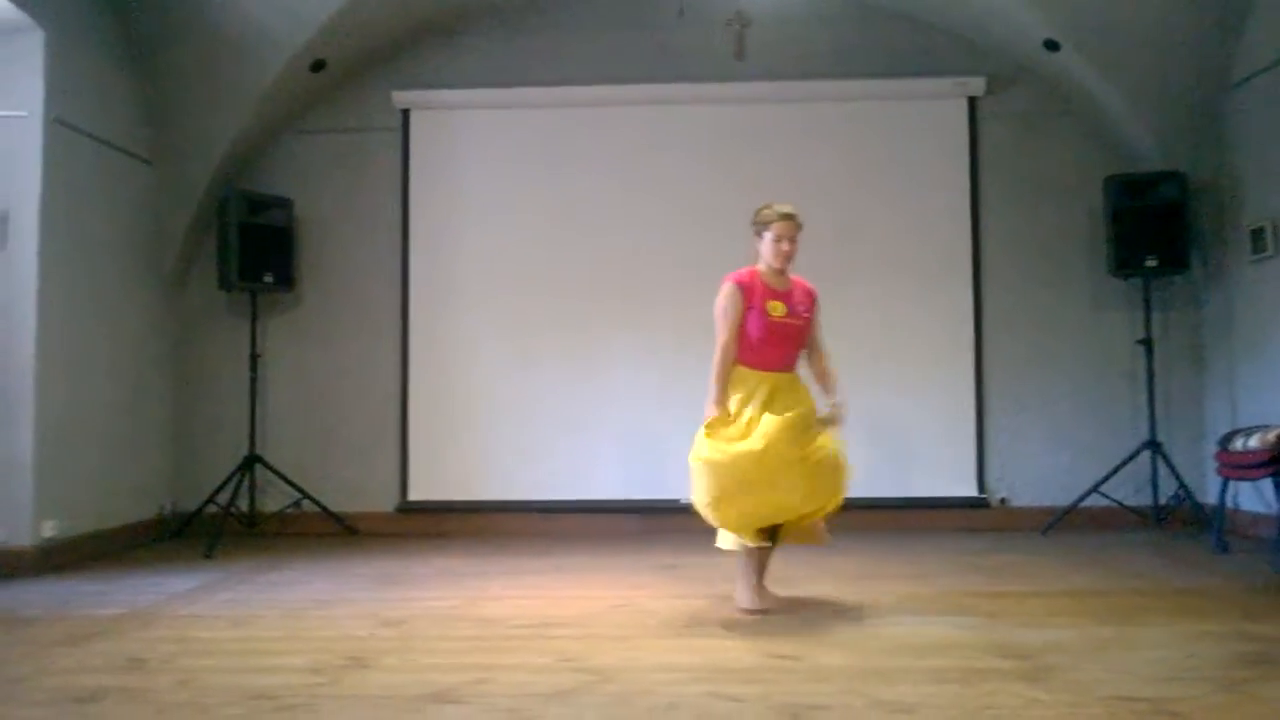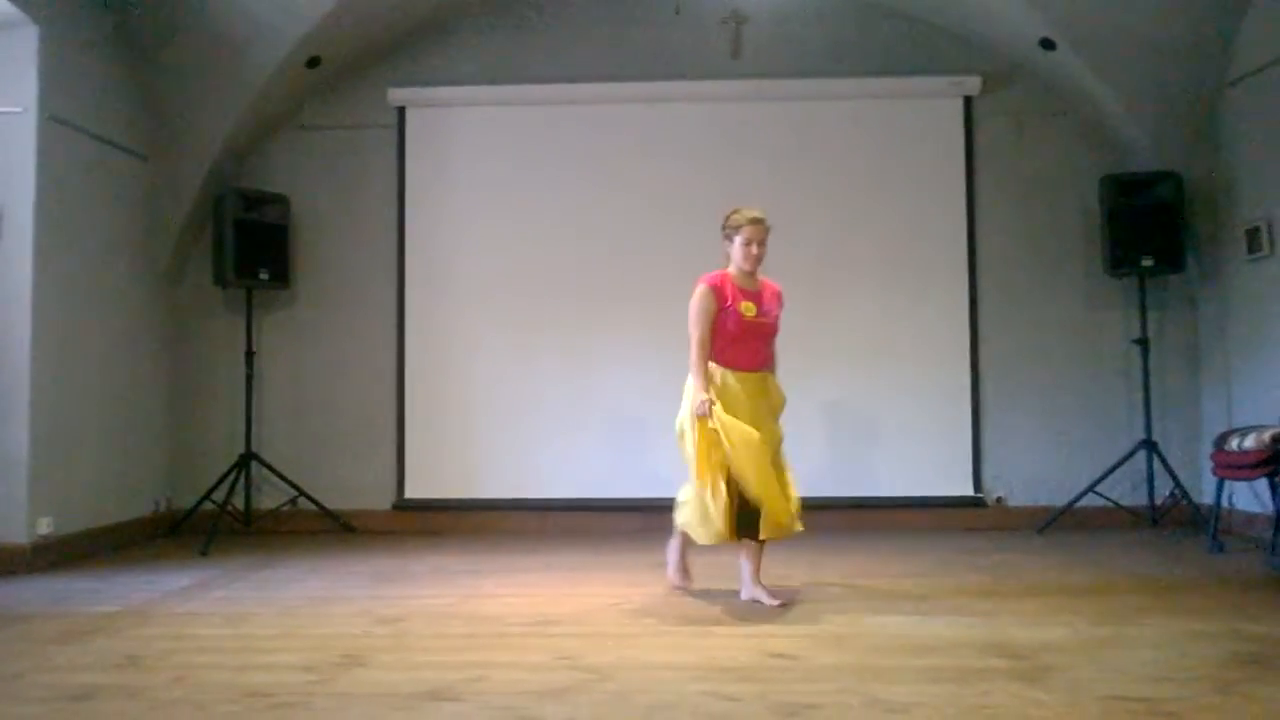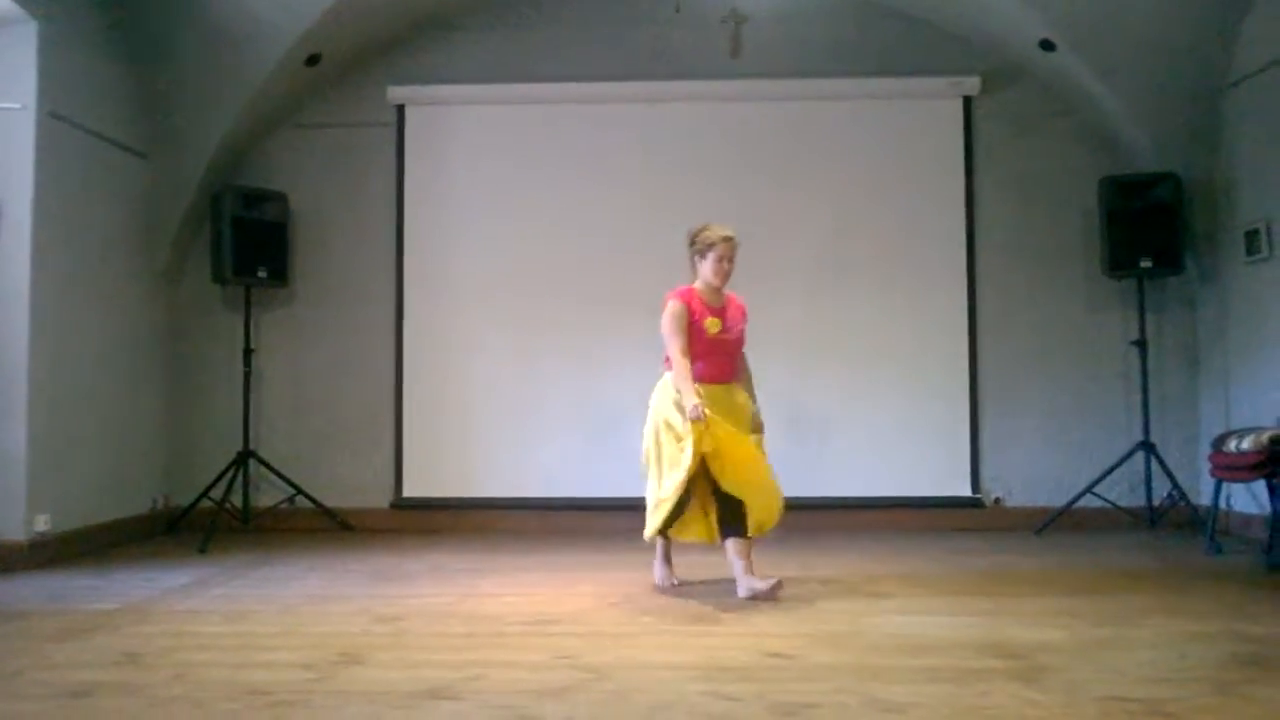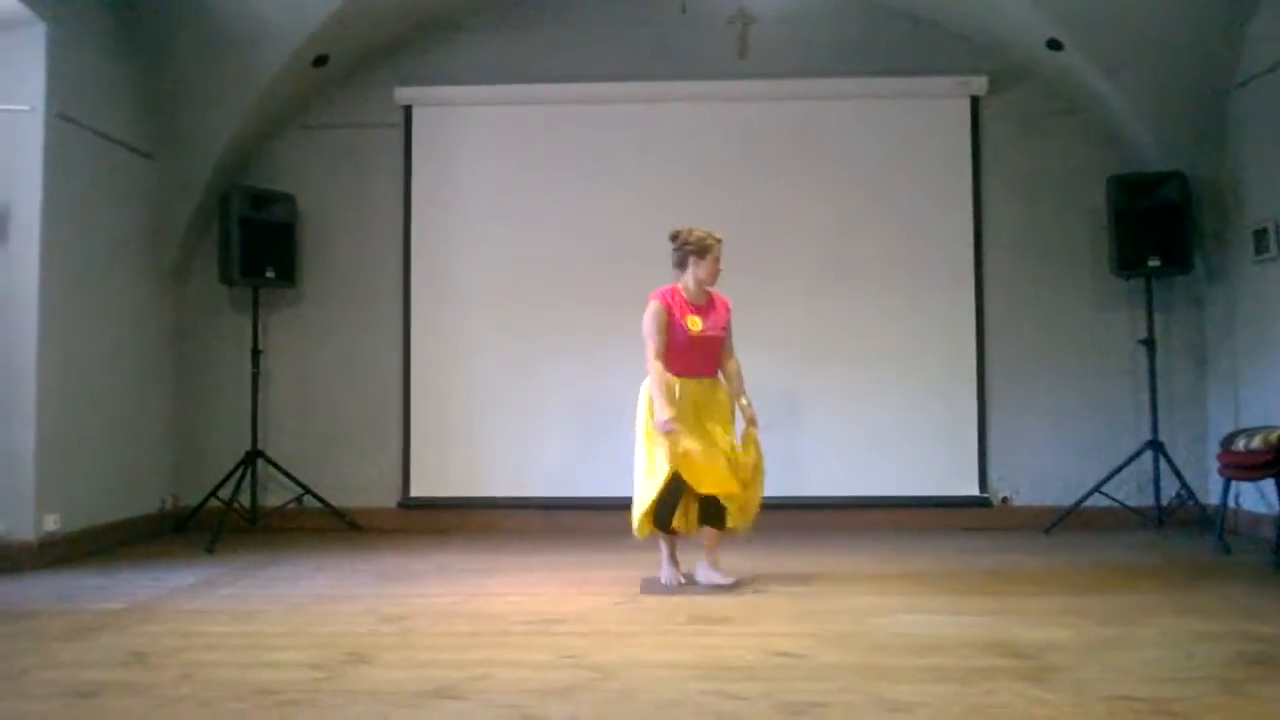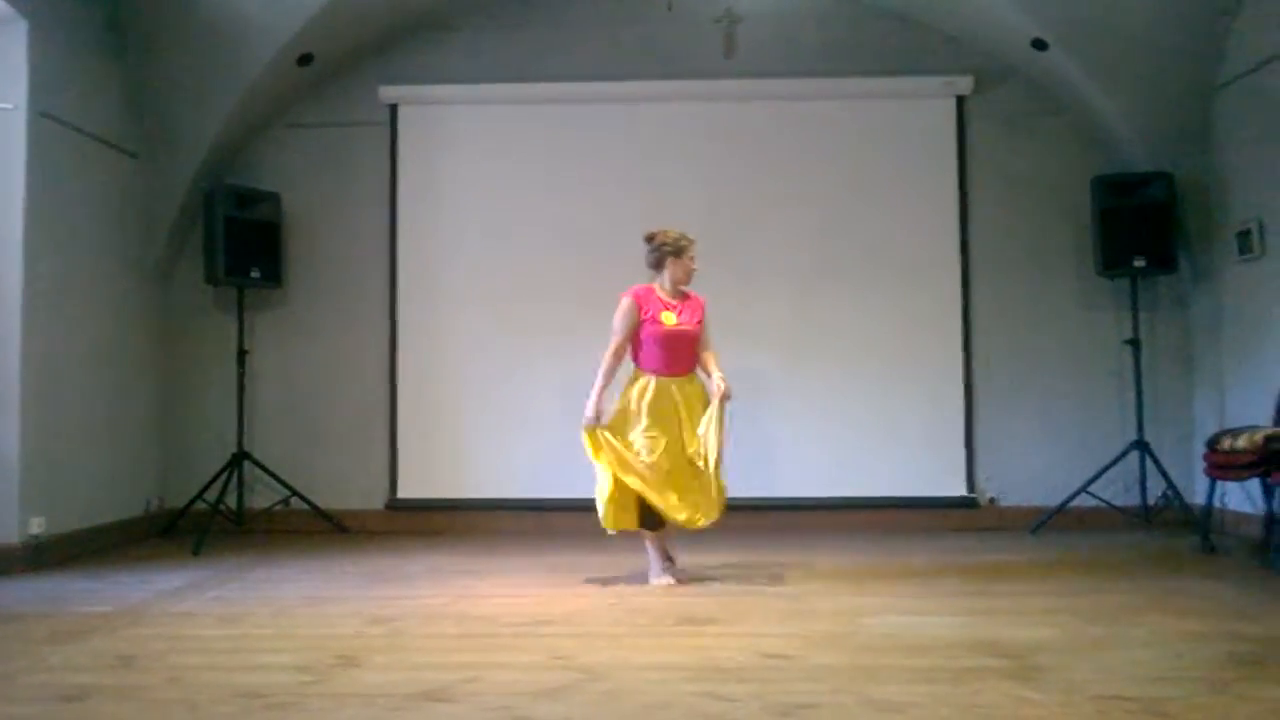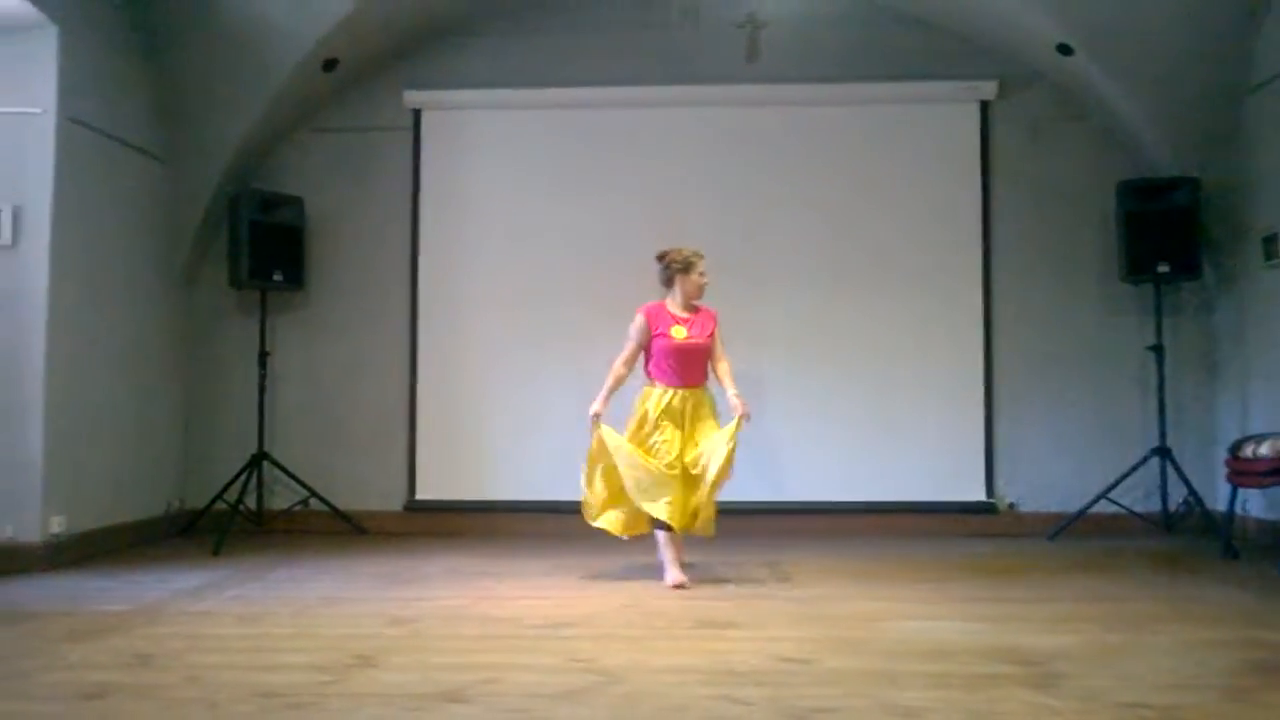
dt=0.2s
person 1, frame 1
left shoulder: (805, 294)
right shoulder: (738, 286)
left elbow: (814, 352)
right elbow: (724, 347)
left wrist: (832, 399)
right wrist: (716, 402)
left hip: (788, 395)
right hip: (745, 393)
left knee: (780, 487)
right knee: (751, 484)
left ankle: (754, 581)
right ankle: (748, 584)
person 1, frame 2
left shoulder: (773, 293)
right shoulder: (711, 288)
right elbow: (699, 345)
left wrist: (773, 396)
right wrist: (699, 390)
left hip: (758, 395)
right hip: (718, 391)
left knee: (756, 484)
right knee: (713, 480)
left ankle: (752, 581)
right ankle: (677, 548)
person 1, frame 3
left shoulder: (737, 307)
right shoulder: (679, 303)
left elbow: (739, 361)
right elbow: (677, 356)
left wrist: (753, 408)
right wrist: (690, 398)
left hip: (725, 403)
right hip: (682, 402)
left knee: (733, 485)
right knee: (679, 483)
left ankle: (744, 576)
right ankle: (662, 560)
person 1, frame 4
left shoulder: (721, 305)
right shoulder: (661, 303)
left elbow: (727, 358)
right elbow: (654, 359)
left wrist: (742, 401)
right wrist: (664, 407)
left hip: (709, 398)
right hip: (669, 398)
left knee: (717, 476)
right knee: (673, 478)
left ankle: (709, 564)
right ankle: (669, 561)
person 1, frame 5
left shoulder: (695, 304)
right shoulder: (636, 300)
left elbow: (704, 349)
right elbow: (614, 352)
left wrist: (716, 377)
right wrist: (595, 398)
left hip: (687, 396)
right hip: (648, 395)
left knee: (682, 474)
right knee: (650, 474)
left ankle: (659, 544)
right ankle: (656, 563)
person 1, frame 6
left shoulder: (708, 317)
right shoulder: (649, 315)
left elbow: (719, 361)
right elbow: (625, 362)
left wrist: (733, 394)
right wrist: (602, 399)
left hip: (697, 407)
right hip: (660, 405)
left knee: (692, 480)
right knee: (662, 480)
left ankle: (671, 551)
right ankle: (671, 565)
